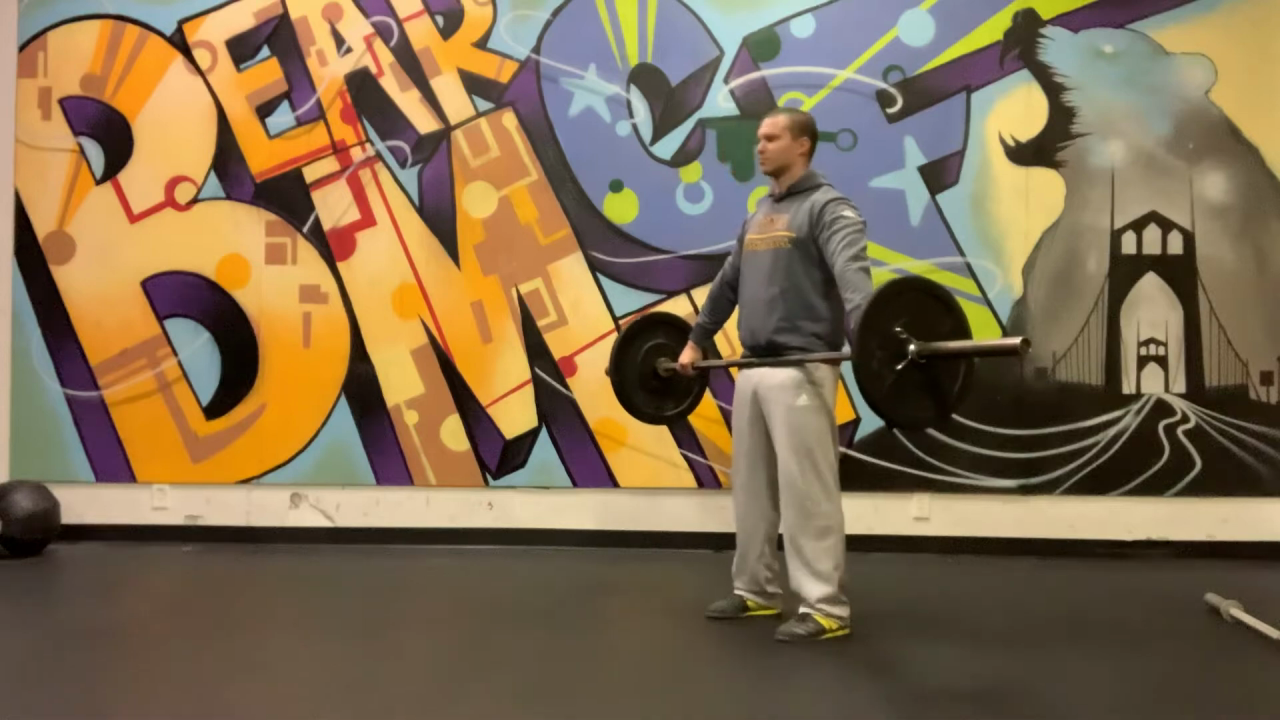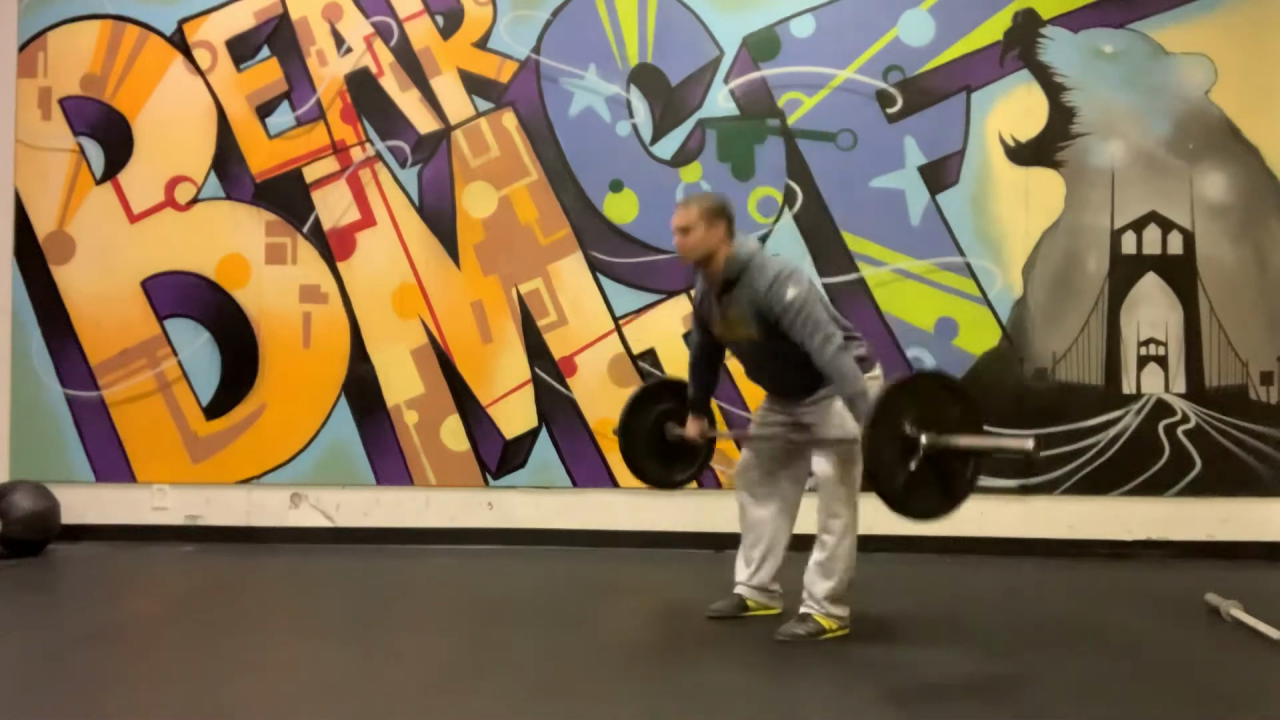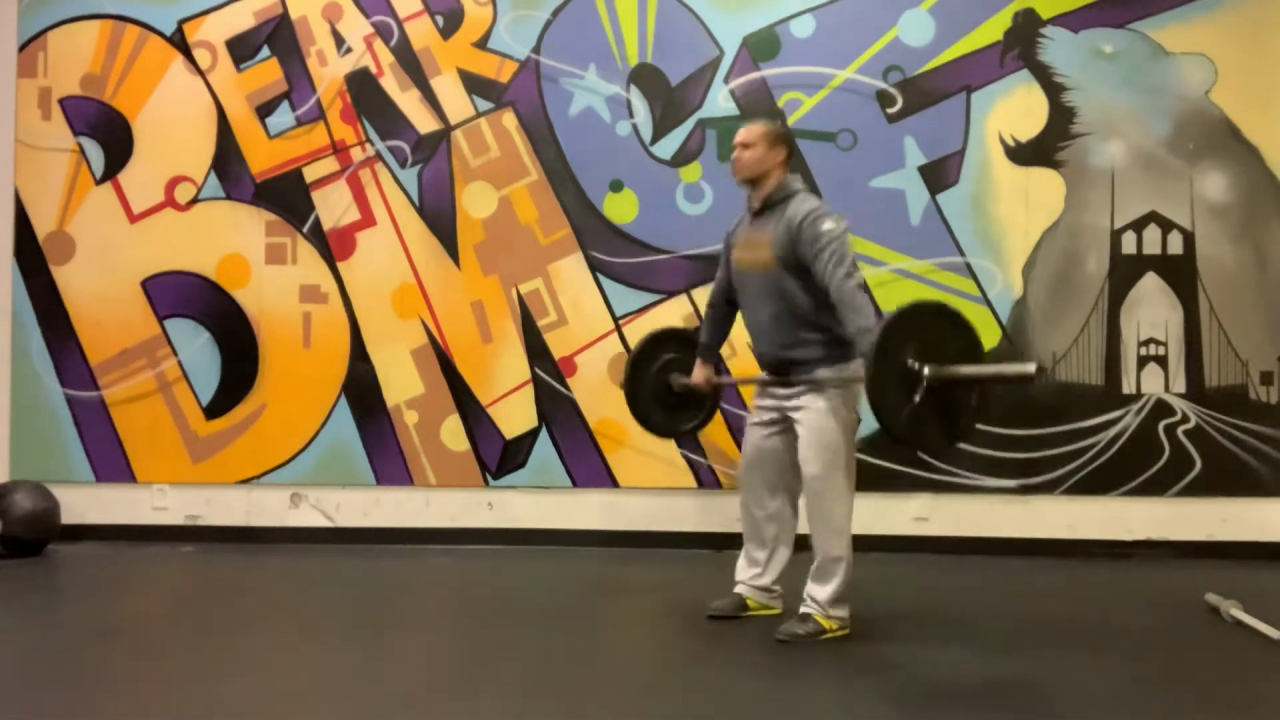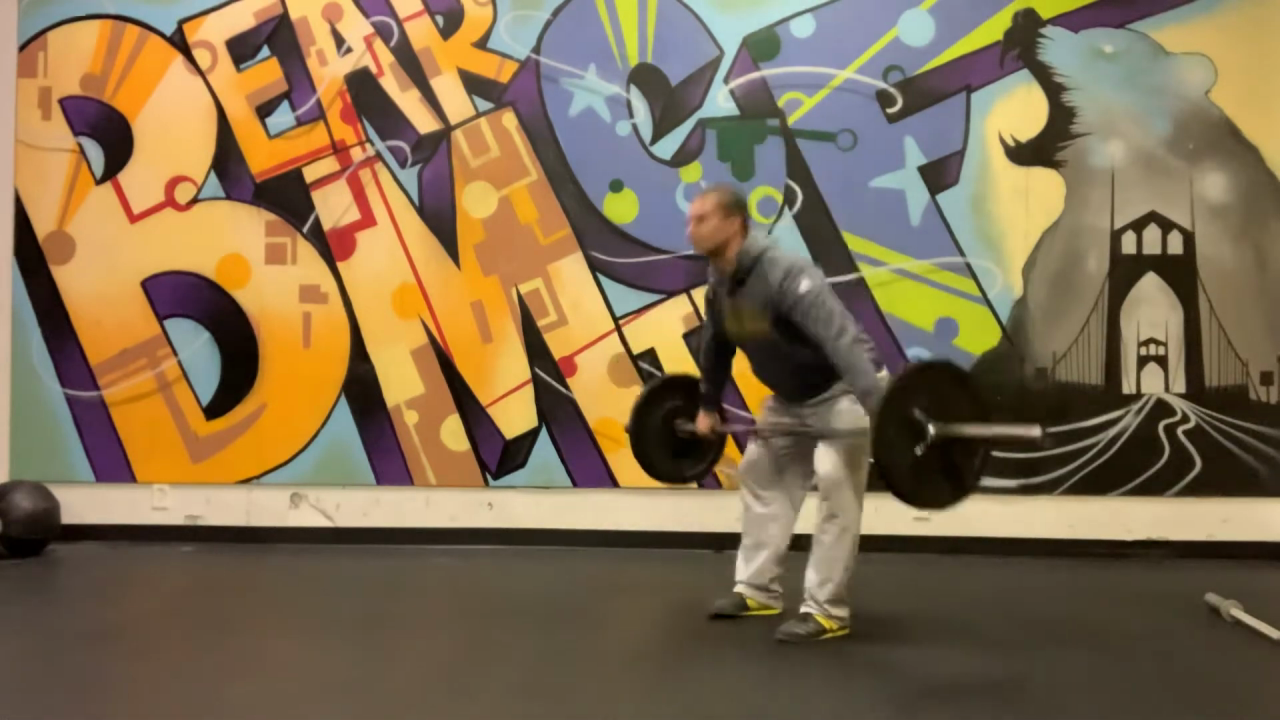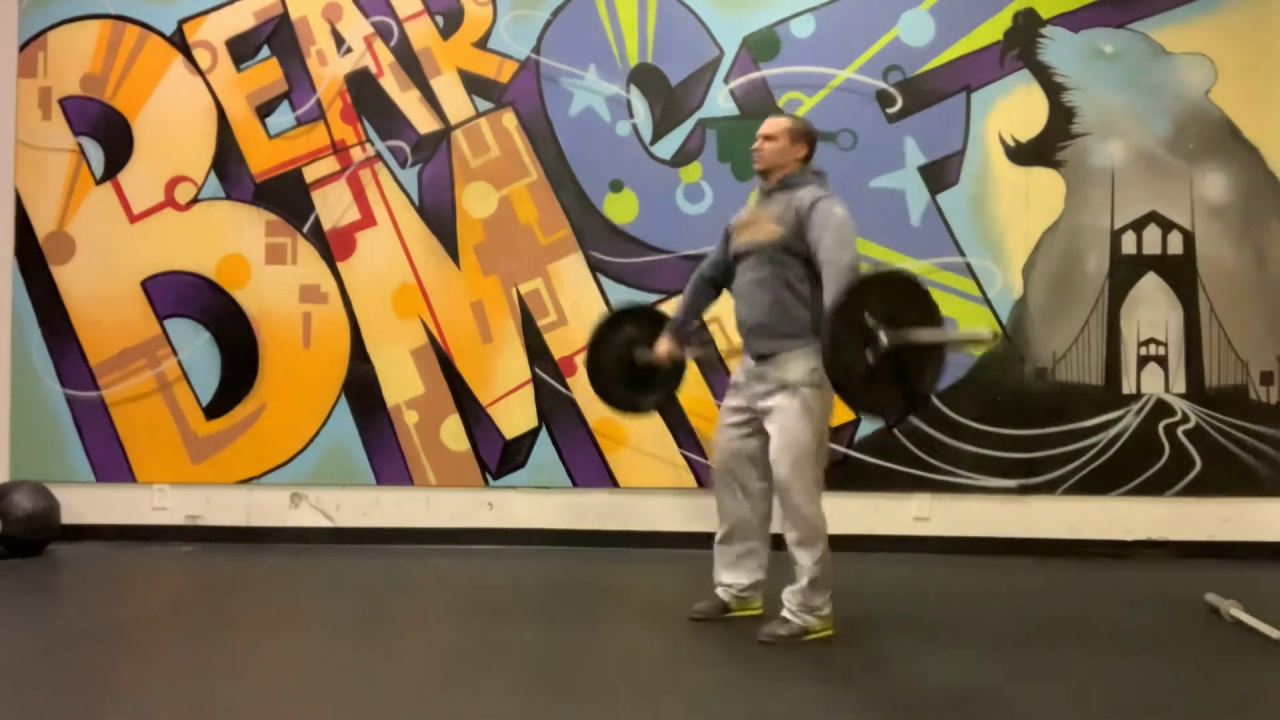
dt=1s
person 1, frame 1
left shoulder: (828, 208)
right shoulder: (758, 215)
left elbow: (852, 272)
right elbow: (728, 282)
right wrist: (696, 340)
left hip: (801, 371)
right hip: (752, 370)
left knee: (808, 489)
right knee: (752, 486)
left ankle: (825, 607)
right ankle: (756, 590)
person 1, frame 2
left shoulder: (773, 278)
right shoulder: (706, 293)
left elbow: (829, 346)
right elbow: (705, 354)
left wrist: (869, 418)
right wrist: (697, 412)
left hip: (841, 382)
right hip: (786, 396)
left knee: (833, 480)
right knee: (756, 476)
left ankle: (826, 608)
right ankle: (756, 590)
person 1, frame 3
left shoulder: (808, 218)
right shoulder: (741, 229)
left elbow: (846, 290)
right elbow: (723, 297)
right wrist: (704, 359)
left hip: (825, 377)
right hip: (776, 380)
left knee: (823, 483)
right knee: (759, 480)
left ankle: (827, 608)
right ankle: (757, 588)
person 1, frame 4
left shoulder: (783, 274)
right shoulder: (717, 288)
left elbow: (841, 340)
right elbow: (716, 349)
right wrist: (708, 406)
left hip: (841, 391)
right hip: (793, 397)
left knee: (835, 483)
right knee: (761, 477)
left ankle: (824, 610)
right ankle: (755, 588)
person 1, frame 5
left shoulder: (817, 205)
right shoulder: (748, 212)
left elbow: (840, 262)
right elbow: (710, 275)
right wrist: (674, 334)
left hip: (800, 368)
right hip: (753, 368)
left knee: (794, 484)
right knee: (736, 479)
left ankle: (810, 611)
right ankle: (738, 588)
